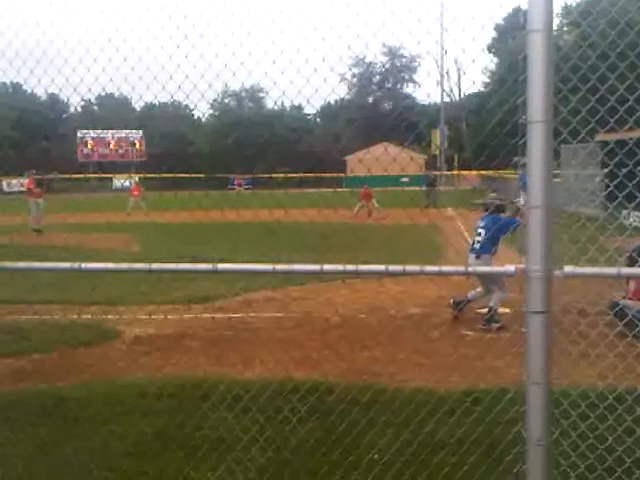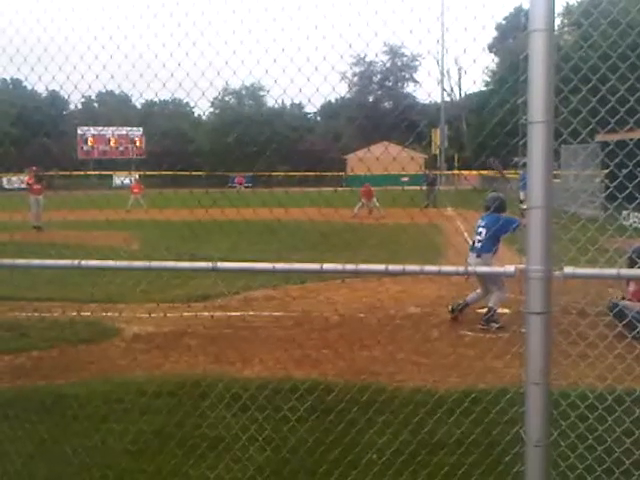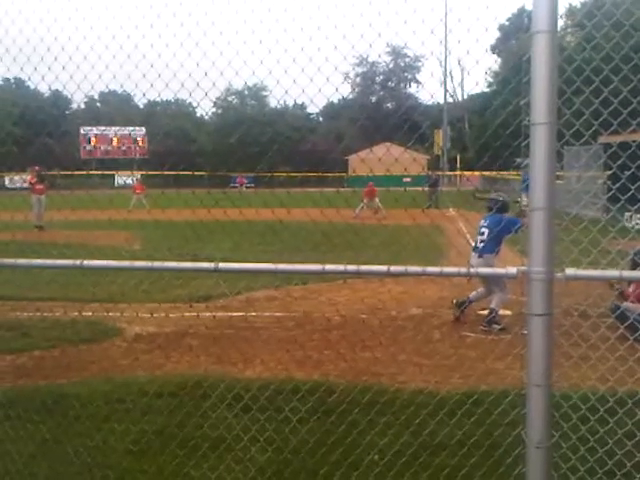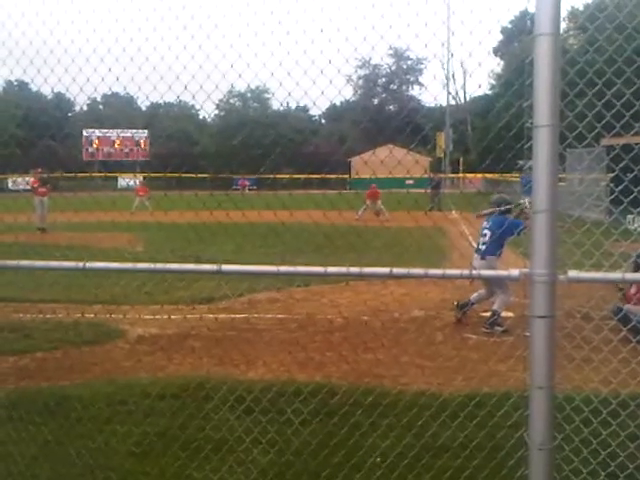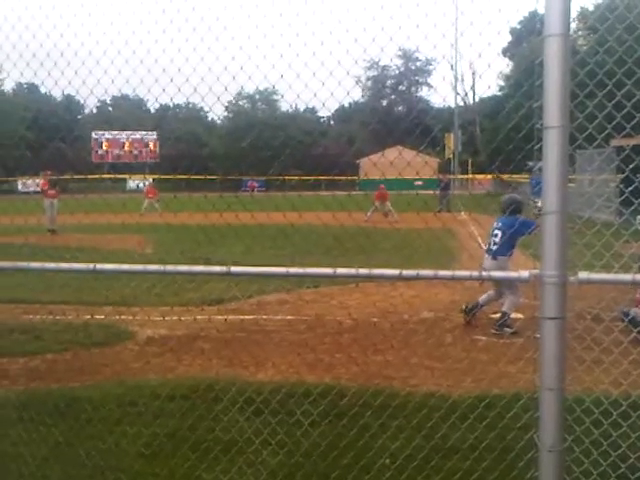
dt=0.3s
person 1, frame 1
left shoulder: (484, 219)
right shoulder: (497, 220)
left elbow: (507, 221)
right elbow: (521, 222)
left wrist: (517, 208)
left hip: (473, 259)
right hip: (482, 260)
left knee: (487, 288)
right knee: (500, 288)
left ankle: (459, 303)
right ankle: (488, 319)
person 1, frame 2
left shoulder: (484, 218)
right shoulder: (499, 220)
left elbow: (508, 223)
right elbow: (522, 223)
left hip: (473, 258)
right hip: (483, 260)
left knee: (485, 289)
right knee: (499, 289)
left ankle: (457, 308)
right ankle: (487, 319)
person 1, frame 3
left shoulder: (486, 219)
right shoulder: (501, 220)
left elbow: (509, 222)
right elbow: (524, 222)
left hip: (475, 258)
right hip: (485, 260)
left knee: (489, 288)
right knee: (501, 290)
left ankle: (461, 305)
right ankle: (489, 321)
person 1, frame 4
left shoulder: (490, 220)
right shoulder: (504, 221)
right elbow: (527, 224)
left wrist: (521, 211)
right wrist: (527, 213)
left hip: (478, 260)
right hip: (488, 262)
left knee: (490, 290)
right knee: (504, 292)
left ankle: (462, 307)
right ankle: (491, 323)
person 1, frame 5
left shoulder: (500, 220)
right shoulder: (516, 222)
left elbow: (523, 225)
right elbow: (538, 224)
left hip: (488, 260)
right hip: (499, 262)
left knee: (498, 291)
right knee: (513, 293)
left ankle: (470, 310)
right ankle: (500, 325)
